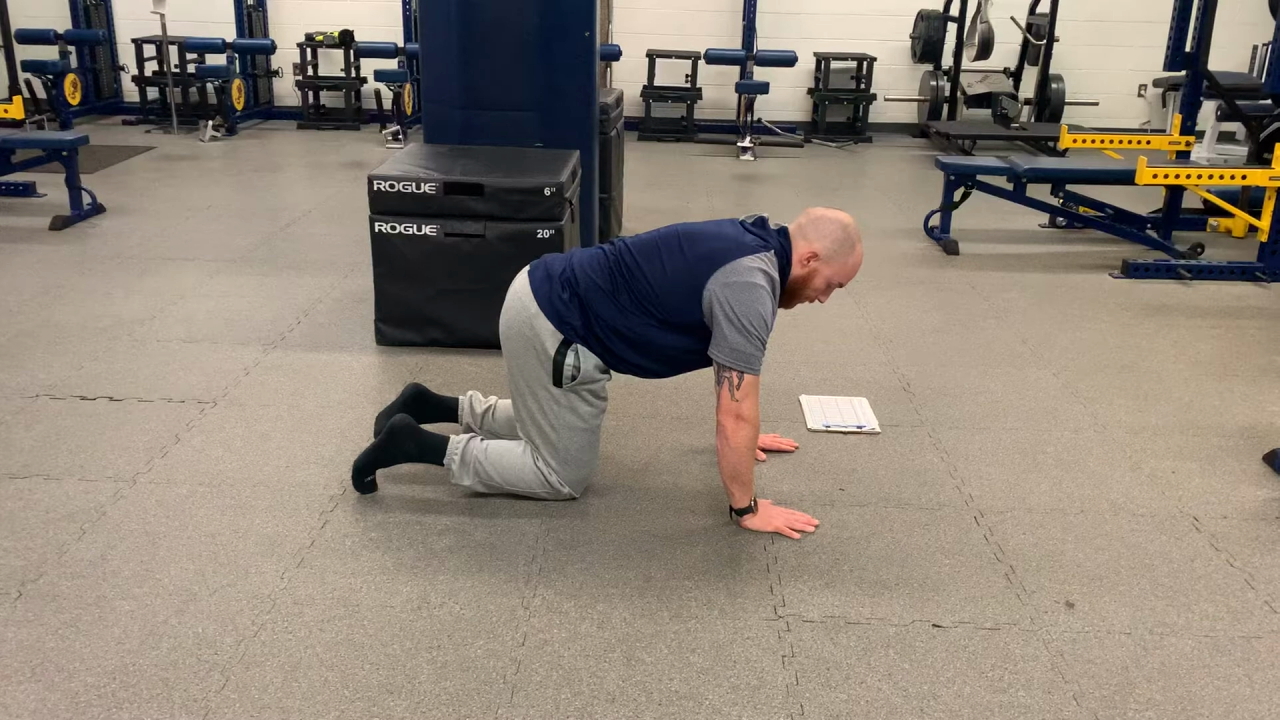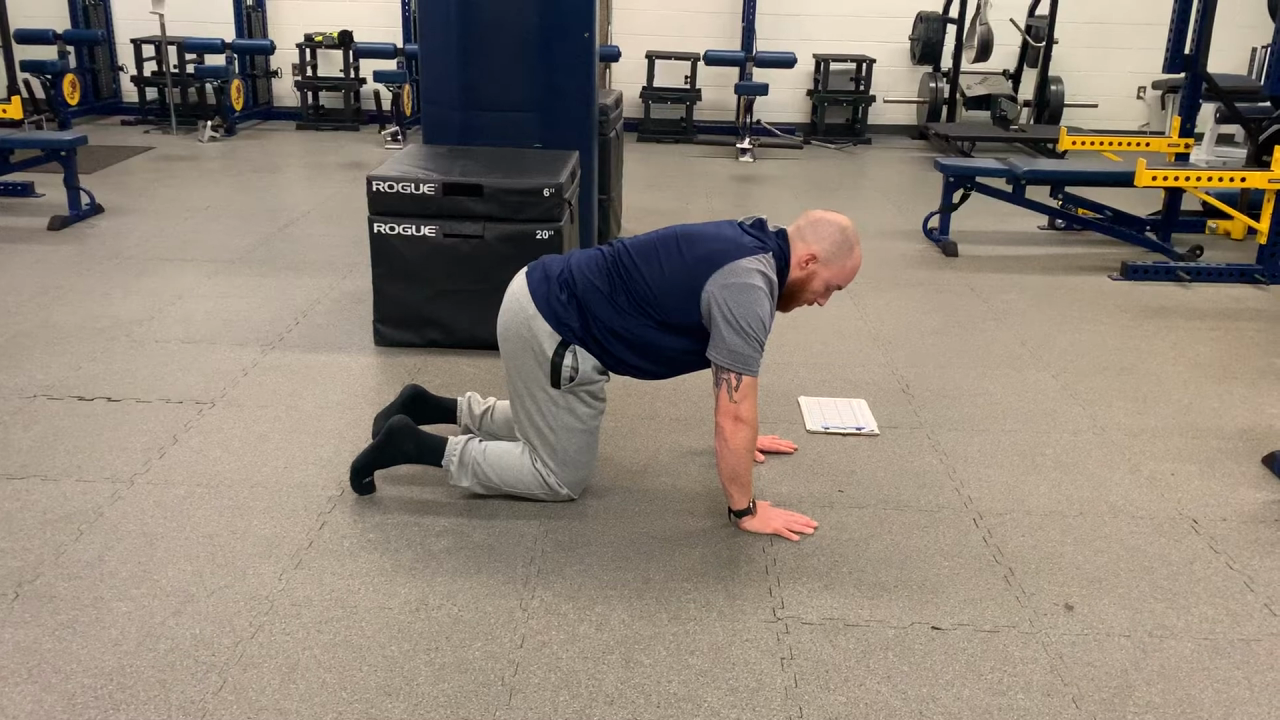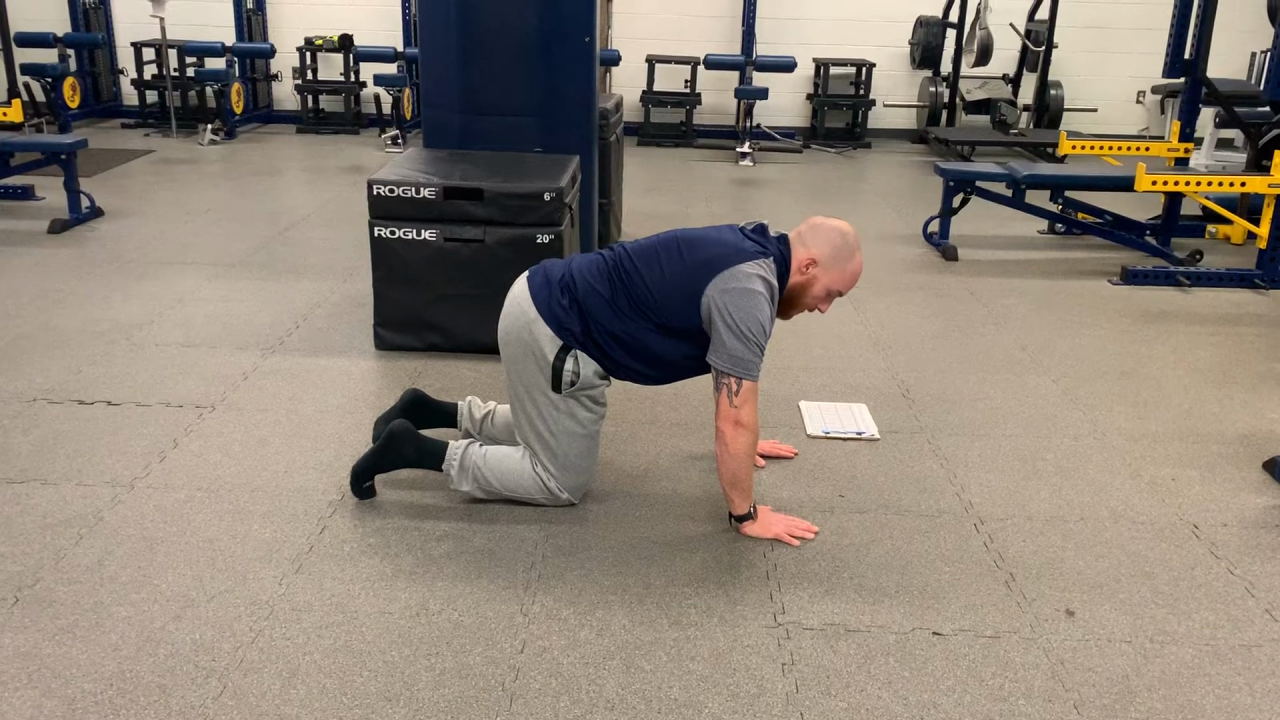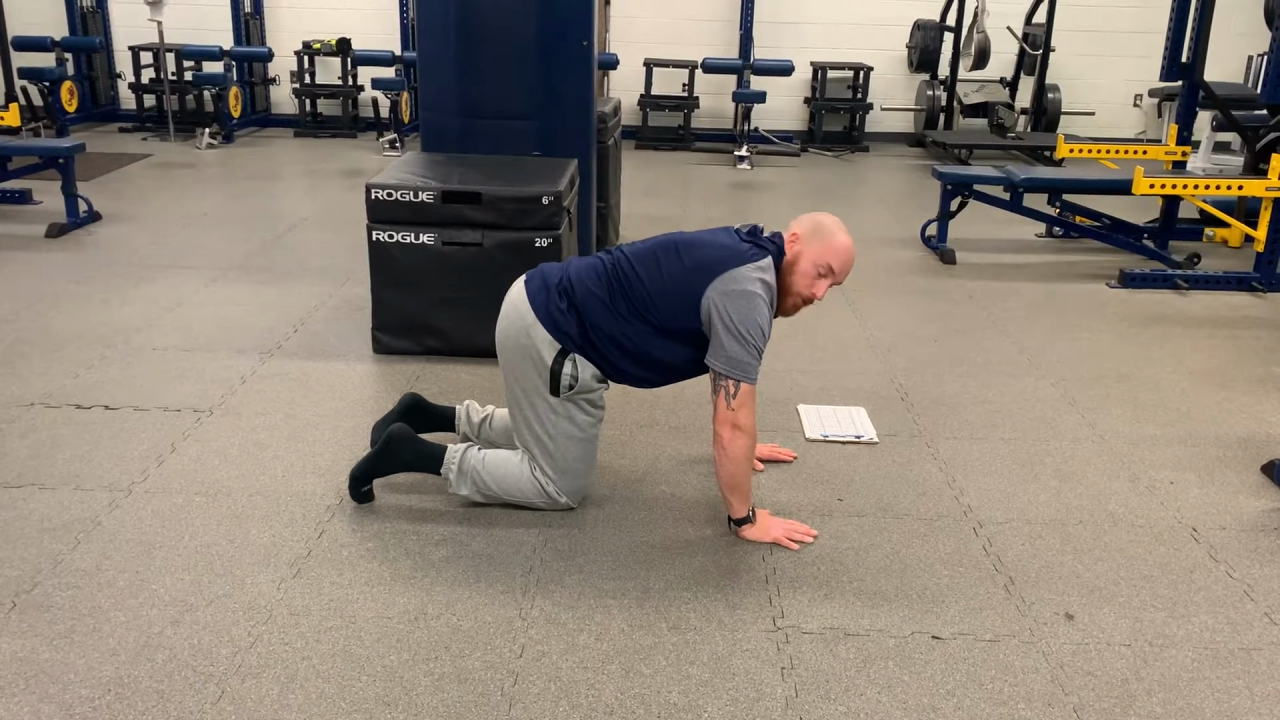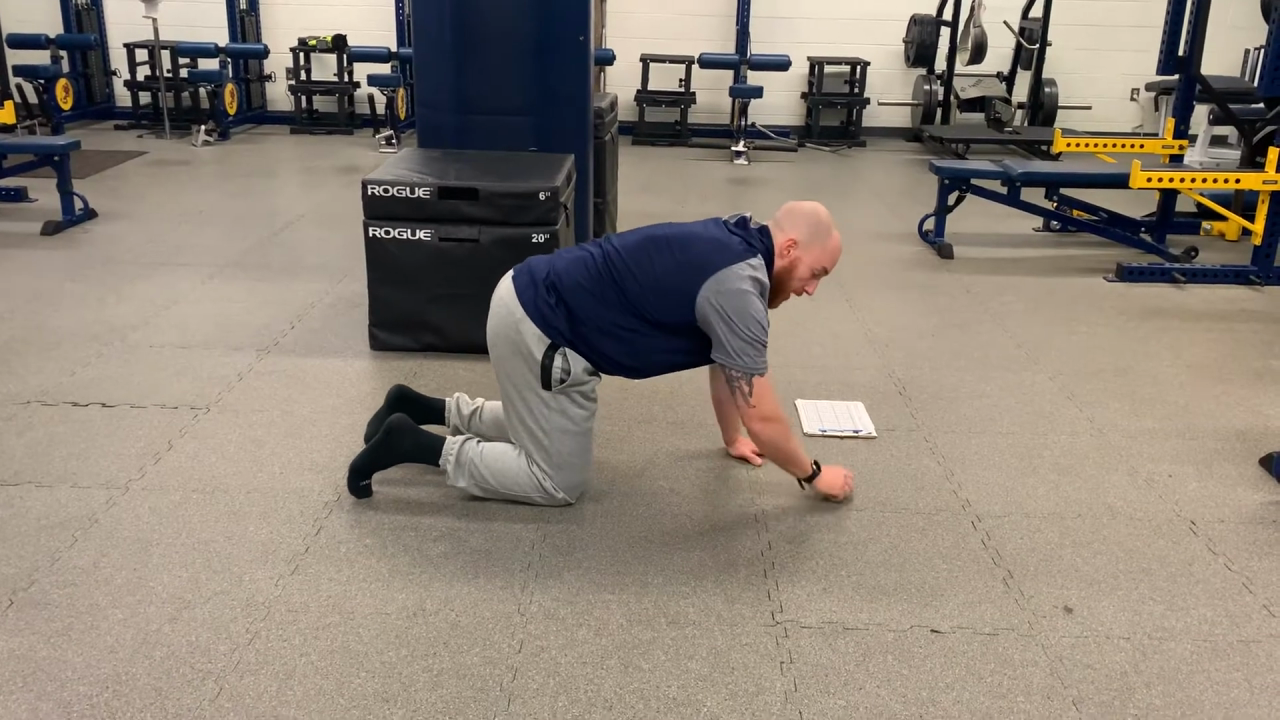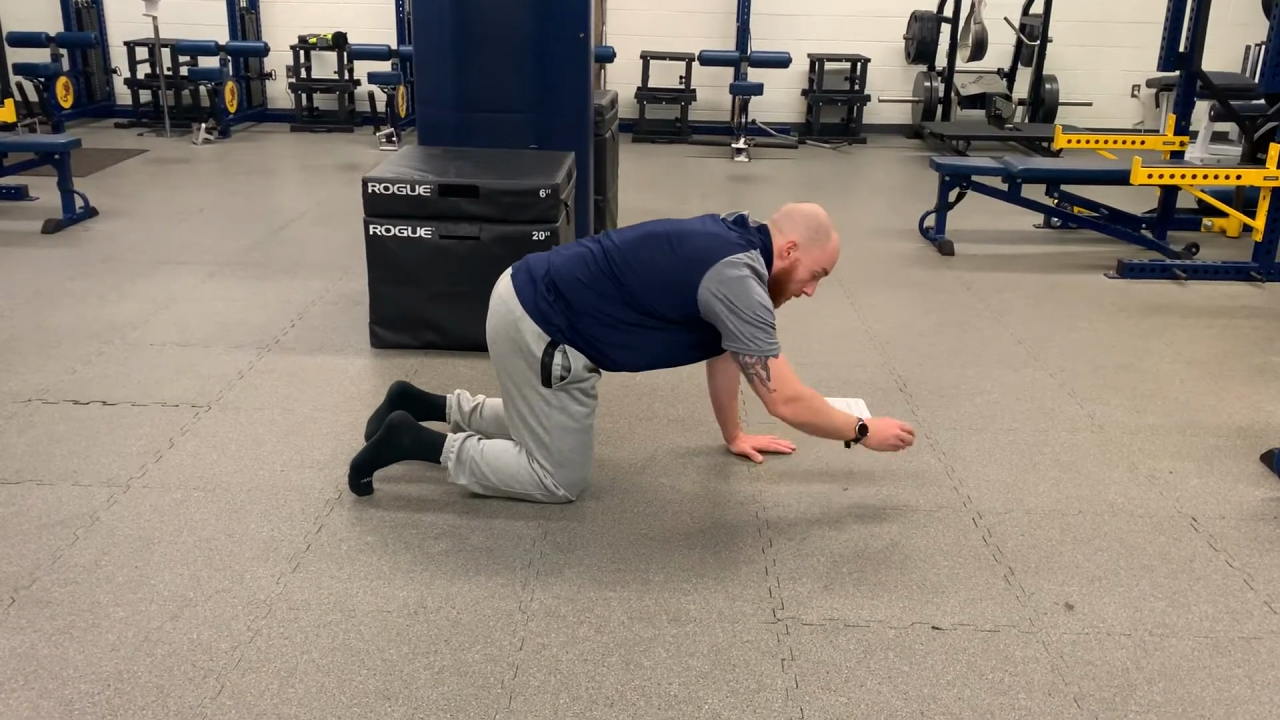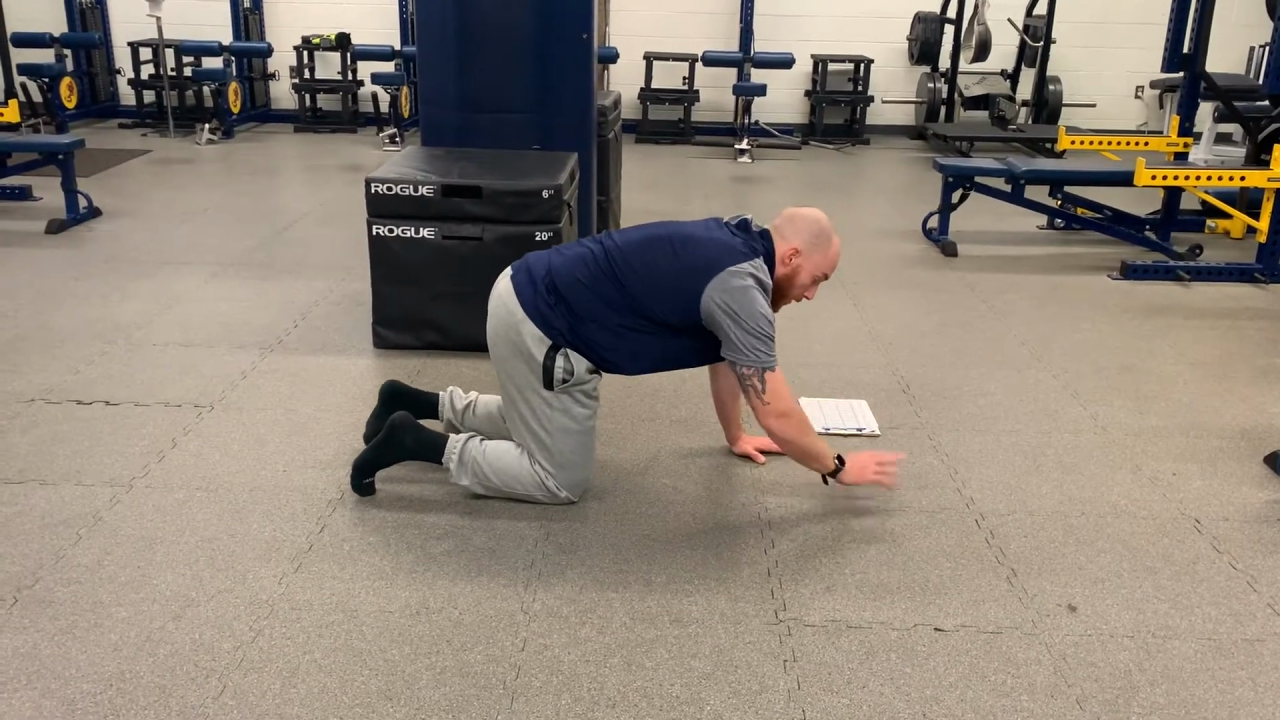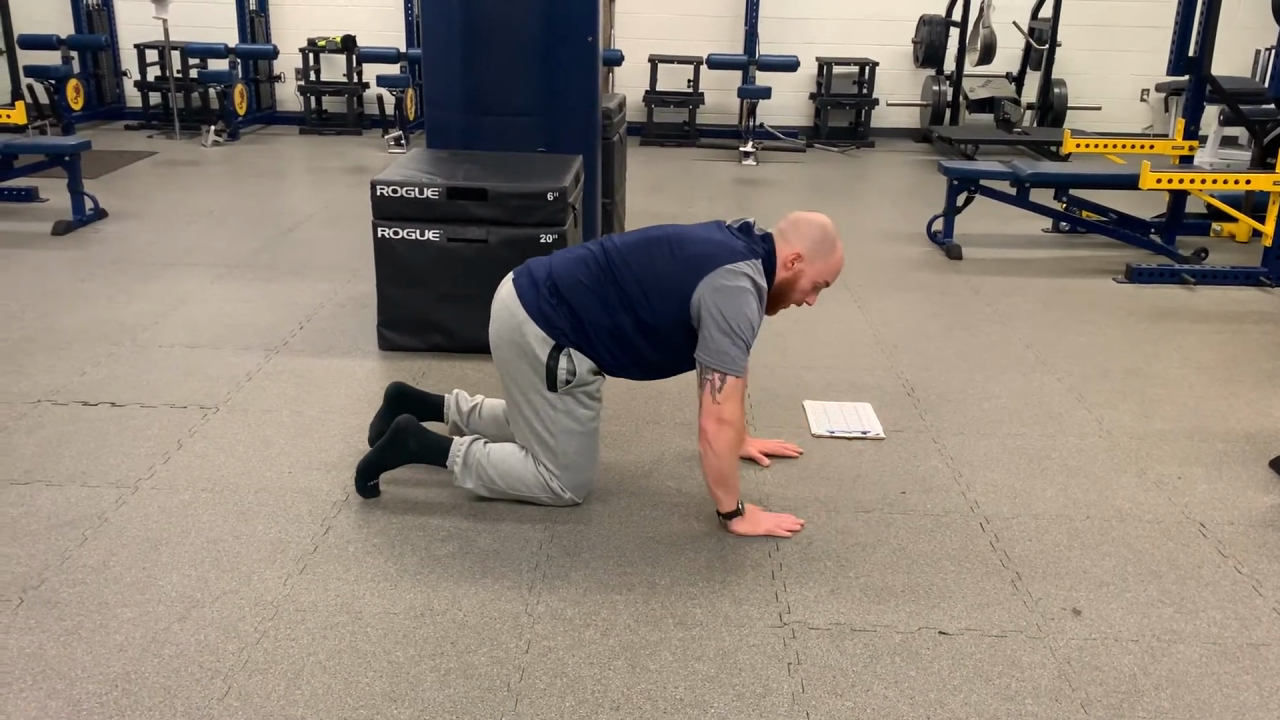
dt=0.5s
person 1, frame 1
left shoulder: (755, 244)
right shoulder: (750, 286)
right elbow: (736, 416)
left wrist: (742, 433)
right wrist: (746, 509)
left hip: (546, 300)
right hip: (553, 327)
left knee: (551, 429)
right knee: (563, 474)
left ankle: (438, 406)
right ankle: (419, 444)
person 1, frame 2
left shoulder: (752, 246)
right shoulder: (747, 288)
right elbow: (733, 418)
left wrist: (741, 435)
right wrist: (745, 510)
left hip: (545, 302)
right hip: (552, 329)
left knee: (552, 432)
right knee: (561, 475)
left ankle: (433, 406)
right ankle: (417, 445)
person 1, frame 3
left shoulder: (755, 251)
right shoulder: (748, 291)
right elbow: (733, 421)
left wrist: (741, 440)
right wrist: (745, 515)
left hip: (545, 306)
right hip: (552, 333)
left knee: (551, 435)
right knee: (562, 480)
left ankle: (437, 411)
right ankle: (418, 450)
person 1, frame 4
left shoulder: (750, 254)
right shoulder: (748, 291)
right elbow: (732, 424)
left wrist: (741, 445)
right wrist: (745, 518)
left hip: (542, 311)
right hip: (550, 336)
left knee: (548, 437)
right knee: (561, 484)
left ankle: (434, 416)
right ankle: (419, 455)
person 1, frame 5
left shoulder: (736, 246)
right shoulder: (738, 286)
left elbow: (724, 363)
right elbow: (762, 418)
left wrist: (734, 440)
right wrist: (813, 475)
left hip: (533, 303)
right hip: (541, 329)
left knee: (543, 428)
right knee: (558, 480)
left ankle: (422, 409)
right ankle: (420, 446)
person 1, frame 6
left shoulder: (734, 243)
right shoulder: (737, 279)
left elbow: (722, 353)
right elbow: (786, 400)
left wrist: (734, 435)
right wrist: (865, 431)
left hip: (533, 302)
right hip: (541, 327)
left knee: (547, 429)
right knee: (559, 477)
left ankle: (425, 405)
right ankle: (422, 442)
person 1, frame 7
left shoulder: (738, 246)
right shoulder: (740, 288)
left elbow: (725, 356)
right elbow: (779, 416)
left wrist: (735, 435)
right wrist: (839, 468)
left hip: (529, 300)
right hip: (542, 328)
left knee: (542, 427)
right knee: (561, 479)
left ankle: (420, 404)
right ankle: (426, 443)
person 1, frame 8
left shoulder: (742, 248)
right shoulder: (736, 291)
left elbow: (729, 365)
right elbow: (716, 420)
left wrist: (740, 439)
right wrist: (734, 513)
left hip: (531, 304)
right hip: (543, 330)
left knee: (539, 430)
right knee: (564, 481)
left ankle: (420, 404)
right ankle: (423, 445)
